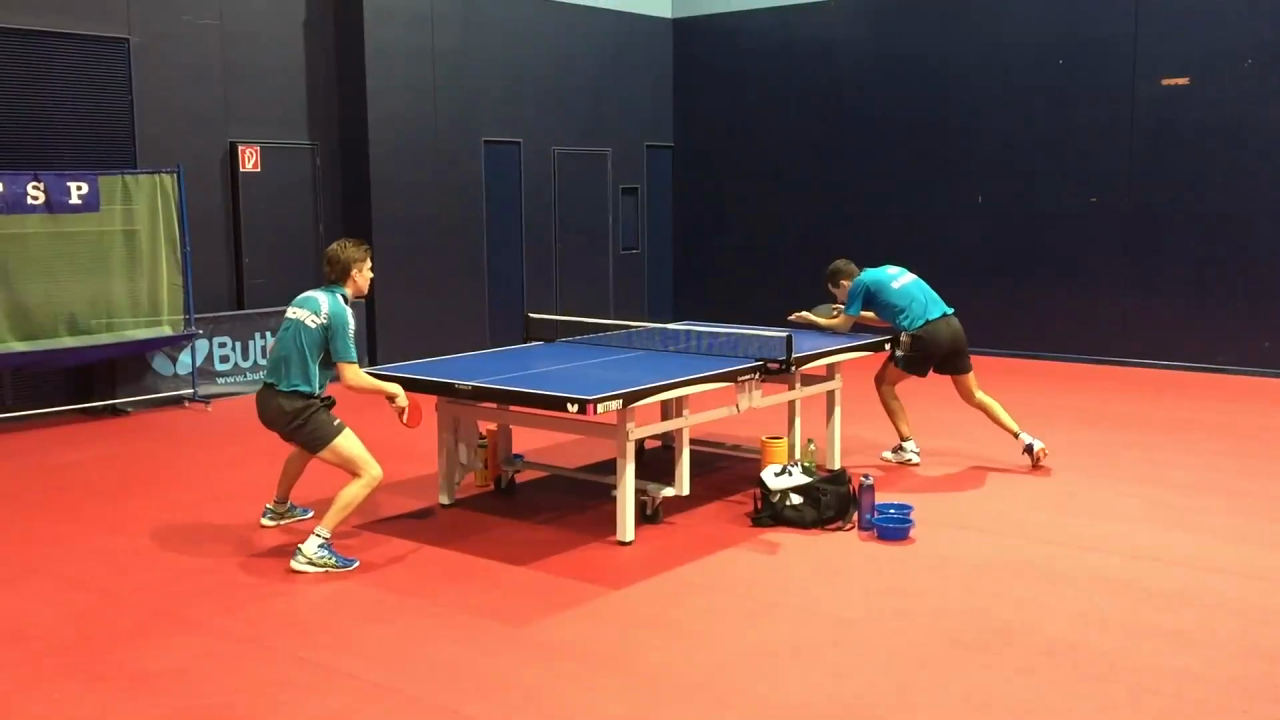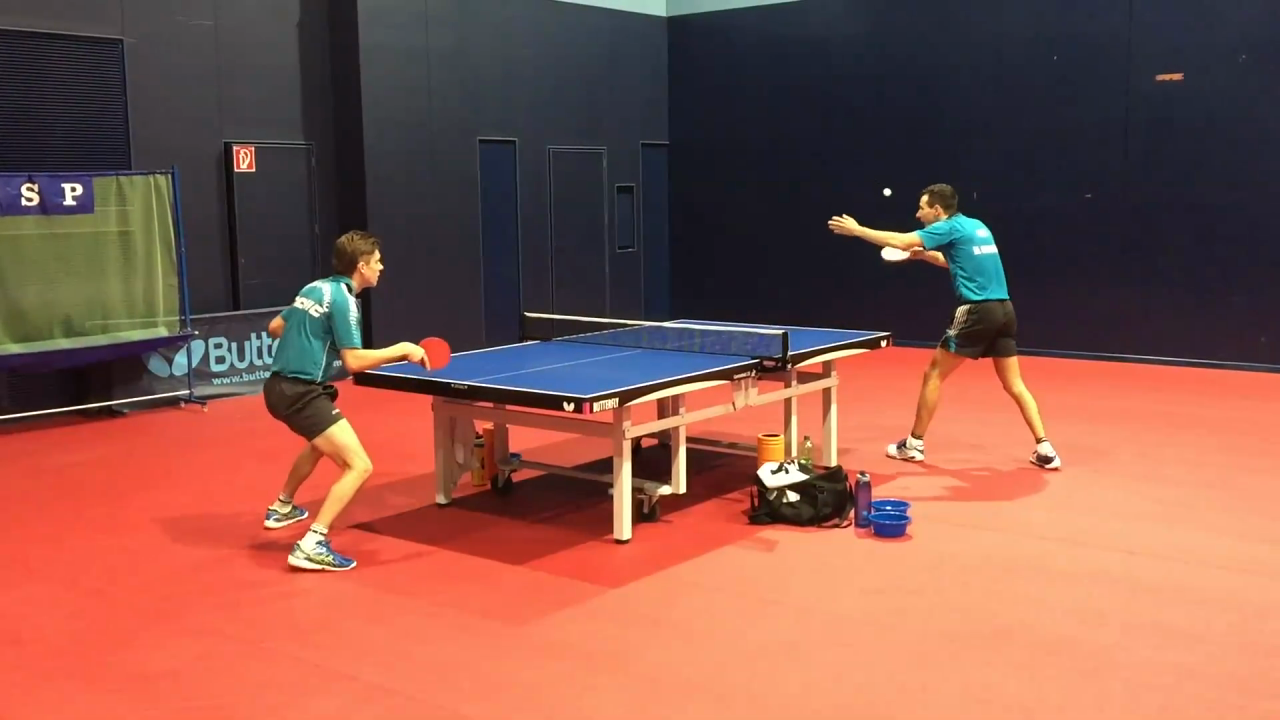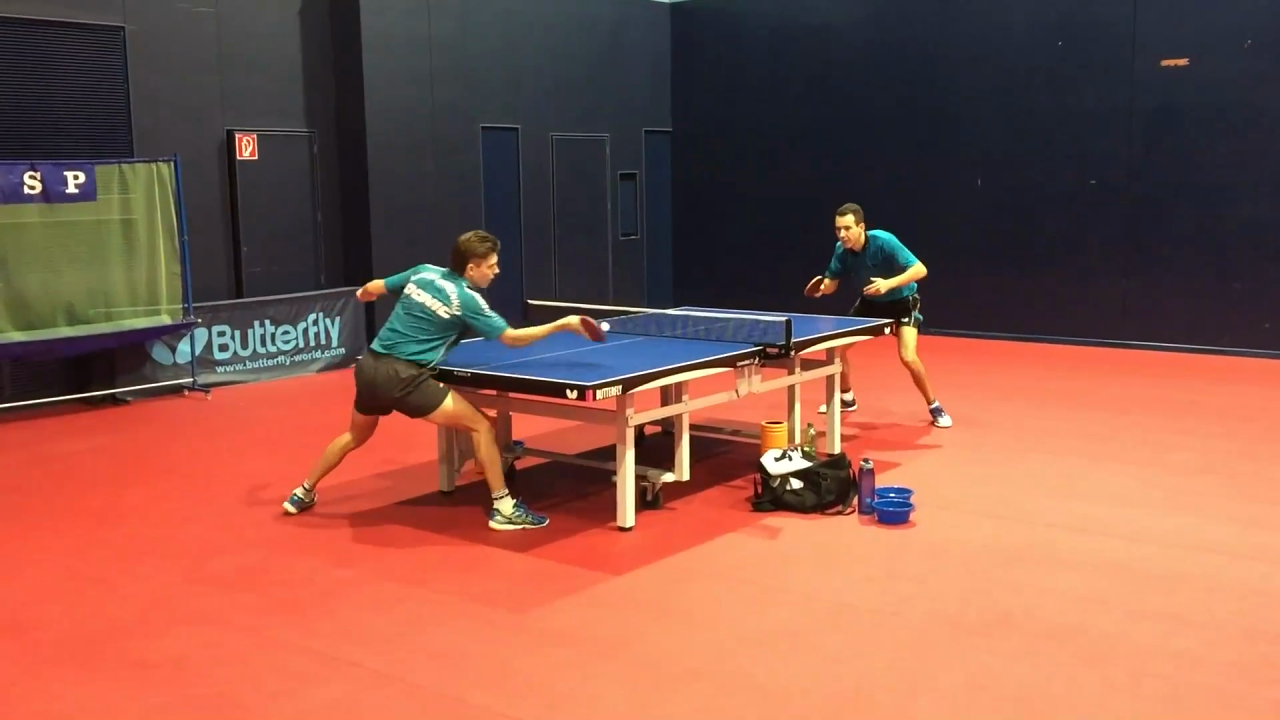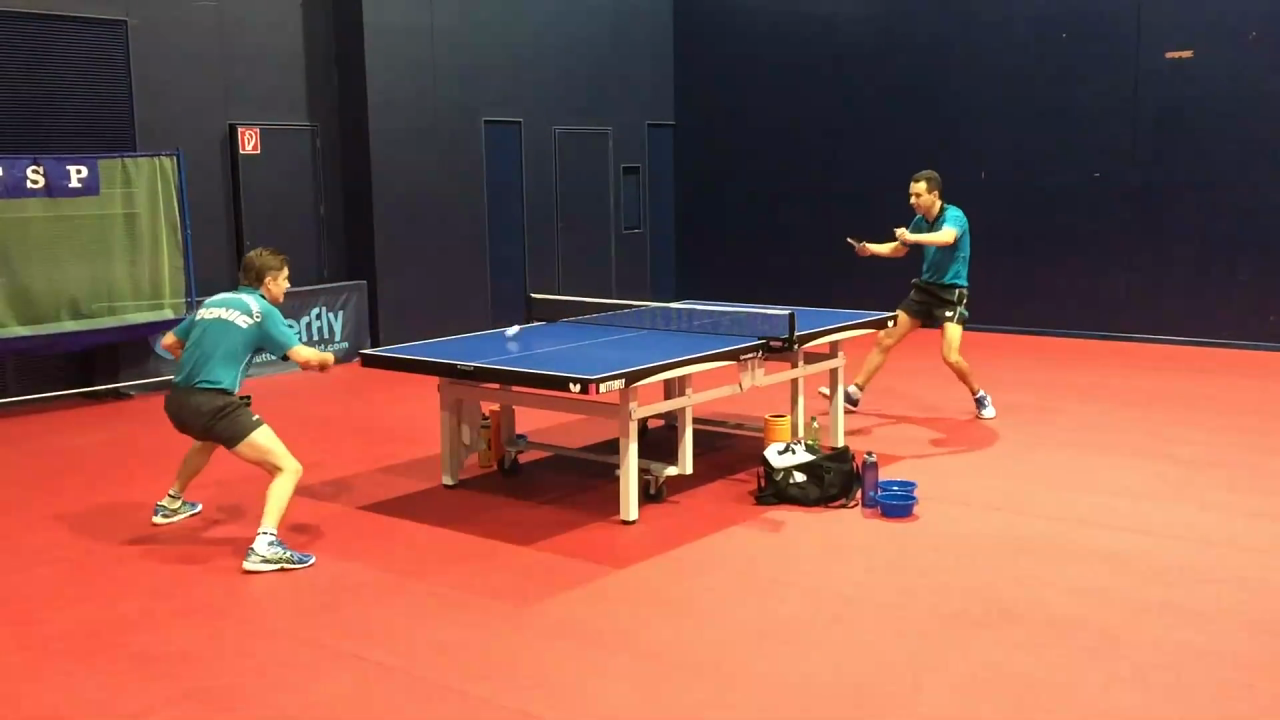
dt=1s
person 1, frame 1
left shoulder: (304, 298)
right shoulder: (338, 311)
right elbow: (351, 379)
right wrist: (392, 389)
left hip: (270, 398)
right hip: (297, 406)
left knee: (306, 447)
right knee: (369, 473)
left ankle: (278, 508)
right ankle: (314, 548)
person 1, frame 2
left shoulder: (313, 288)
right shoulder: (343, 299)
left elbow: (276, 327)
right elbow: (354, 361)
right wrist: (402, 350)
left hip: (277, 387)
right hip: (301, 393)
left knee: (319, 442)
right knee: (359, 466)
left ankle: (283, 507)
right ankle: (312, 543)
person 1, frame 3
left shoulder: (422, 272)
right shoulder: (466, 300)
left elbow: (372, 289)
right elbow: (512, 337)
left wrist: (363, 294)
right wrist: (562, 325)
left hip: (370, 367)
right hip: (403, 377)
left knee: (356, 436)
right knee: (479, 427)
left ankle: (302, 494)
right ankle: (504, 508)
person 1, frame 4
left shoulder: (210, 304)
right shoulder: (263, 312)
left elbow: (169, 343)
right elbow: (303, 357)
right wrist: (326, 358)
left hip: (177, 400)
right hip: (215, 404)
left knee: (207, 440)
right knee: (289, 469)
left ankle: (171, 503)
right ankle: (264, 546)
person 2, frame 1
left shoulder: (861, 283)
right shoulder: (888, 271)
left elbow: (842, 326)
left wrist: (813, 319)
right wrist: (854, 313)
left hip: (926, 335)
right hip: (952, 326)
left knee: (884, 382)
right knee: (974, 396)
left ankle: (907, 447)
right ankle: (1026, 440)
person 2, frame 2
left shoulder: (949, 227)
right shoulder: (975, 226)
left elbow: (901, 241)
left wrist: (857, 230)
right wrist: (933, 255)
left hip: (977, 312)
right hip: (1003, 309)
left knee: (933, 374)
right knee: (1014, 385)
left ankle: (914, 444)
right ankle: (1044, 449)
person 2, frame 3
left shoulder: (884, 242)
right shoulder: (841, 249)
left elbow: (920, 270)
right elbow: (831, 282)
left wrist: (889, 283)
right wrist: (821, 288)
left hip: (902, 301)
right hip: (871, 301)
left knee: (908, 357)
left ankle: (934, 406)
right ankle: (846, 398)
person 2, frame 4
left shoulder: (953, 216)
right shoulder: (919, 221)
left elbow: (947, 237)
right elbow: (896, 249)
left wrist: (912, 238)
right wrist: (870, 249)
left hip: (952, 293)
right hip: (924, 290)
left knee: (950, 357)
right knee: (885, 341)
left ankle: (980, 396)
right ankle: (853, 394)
